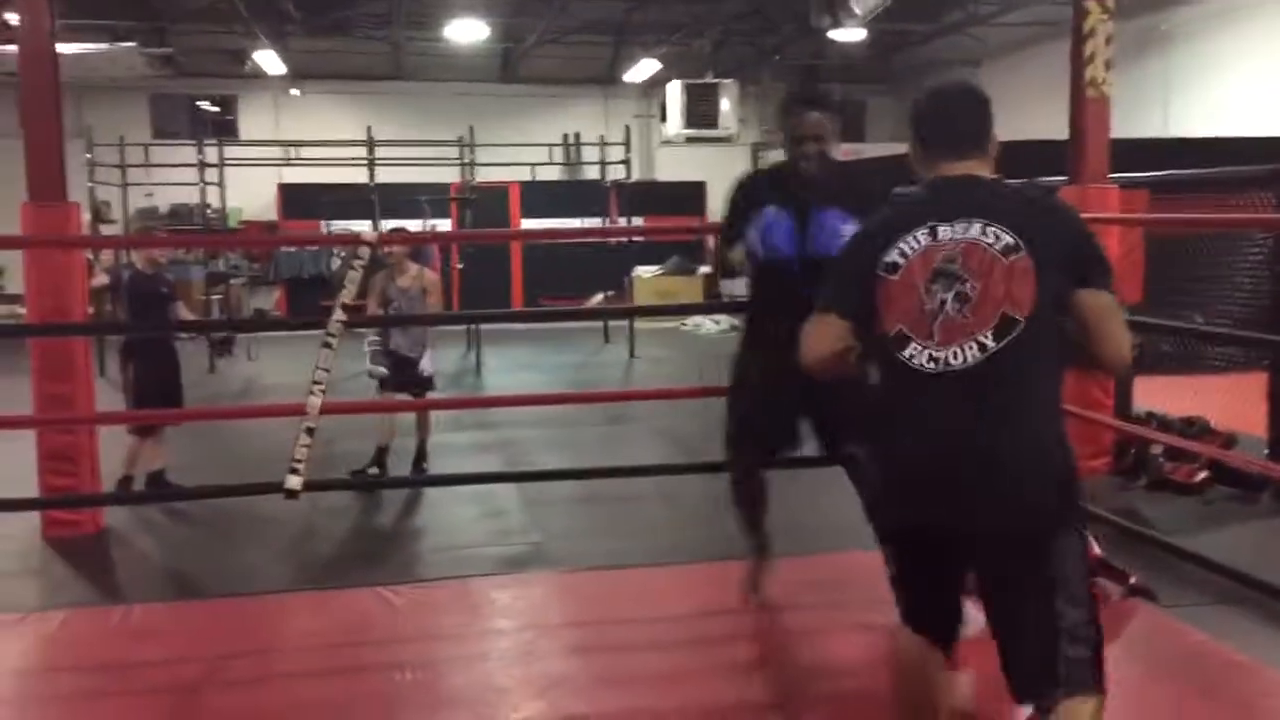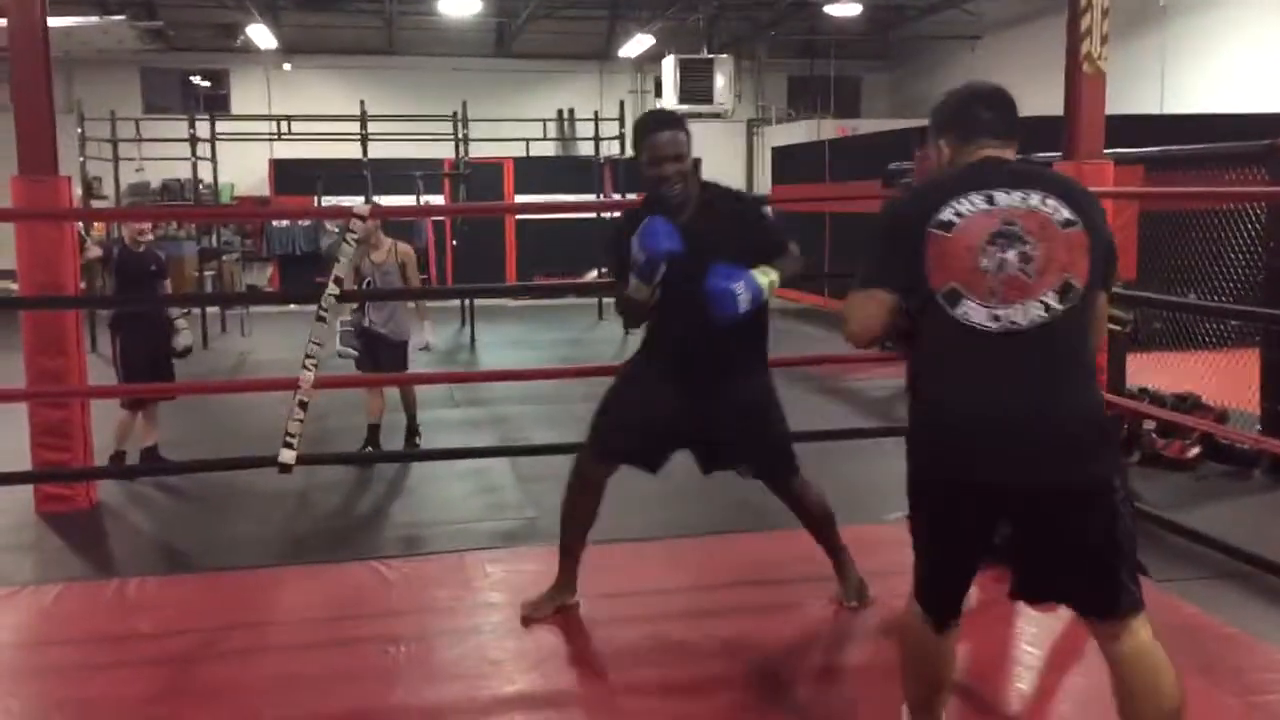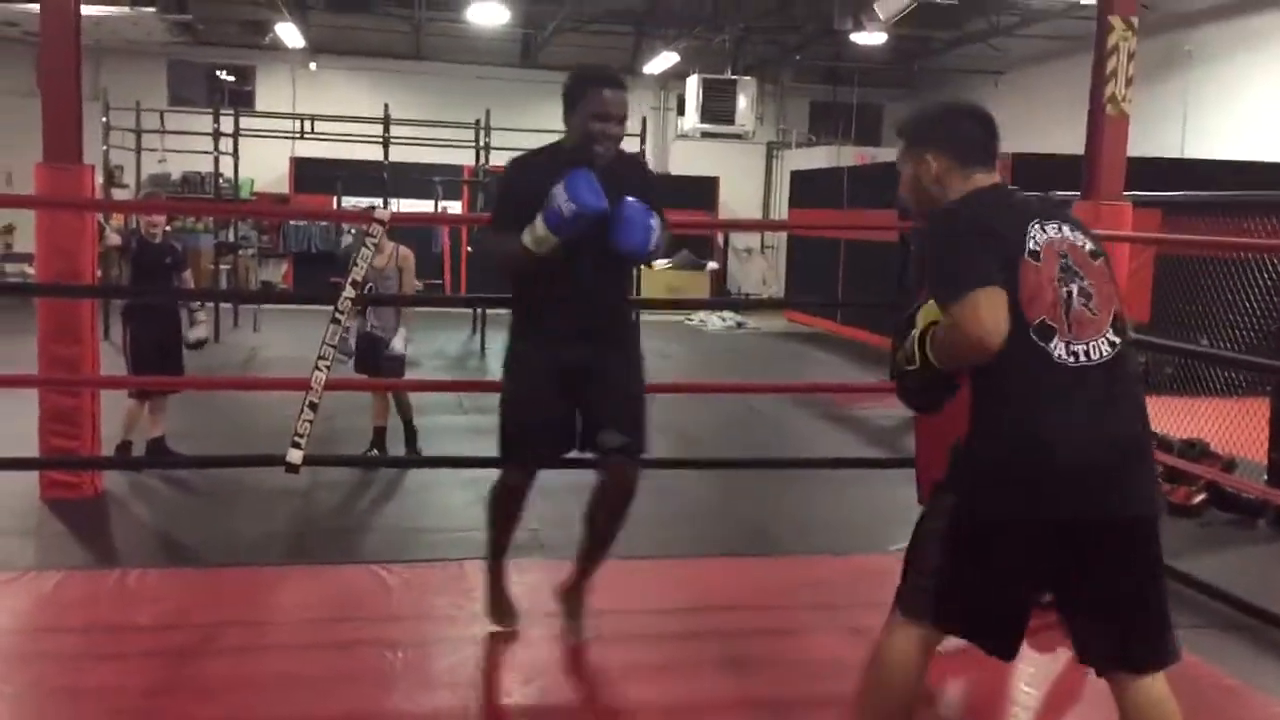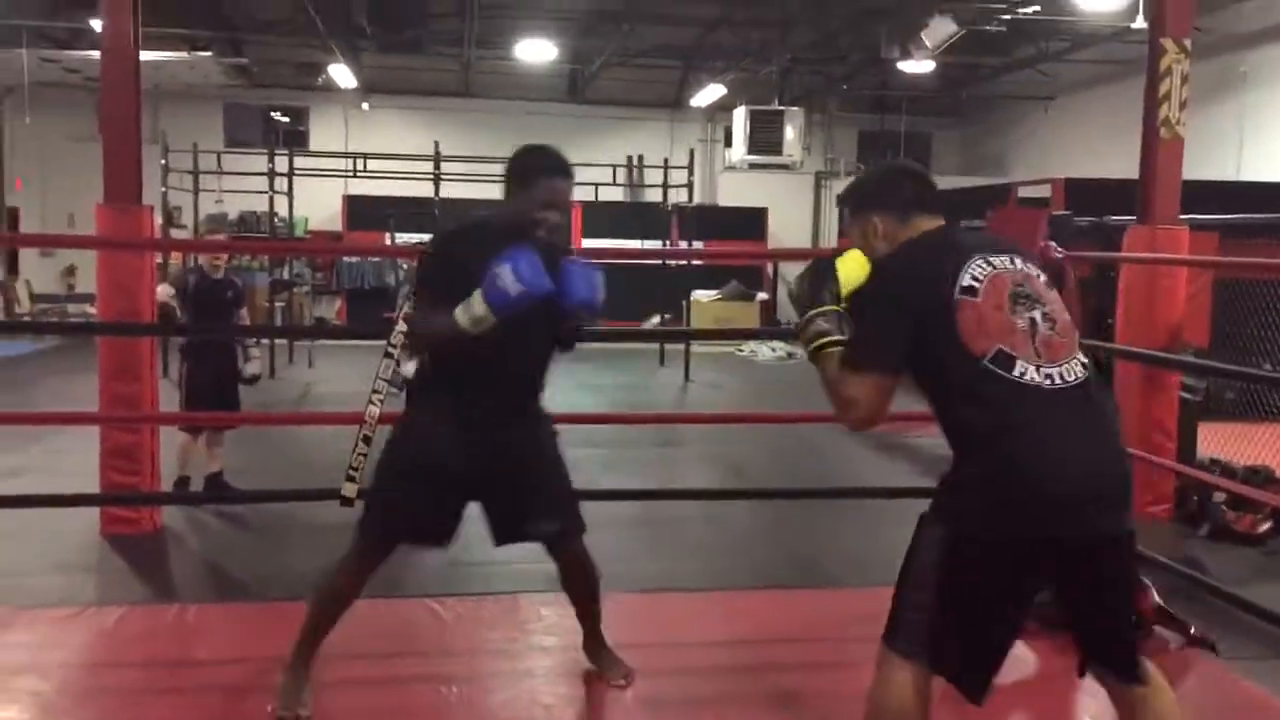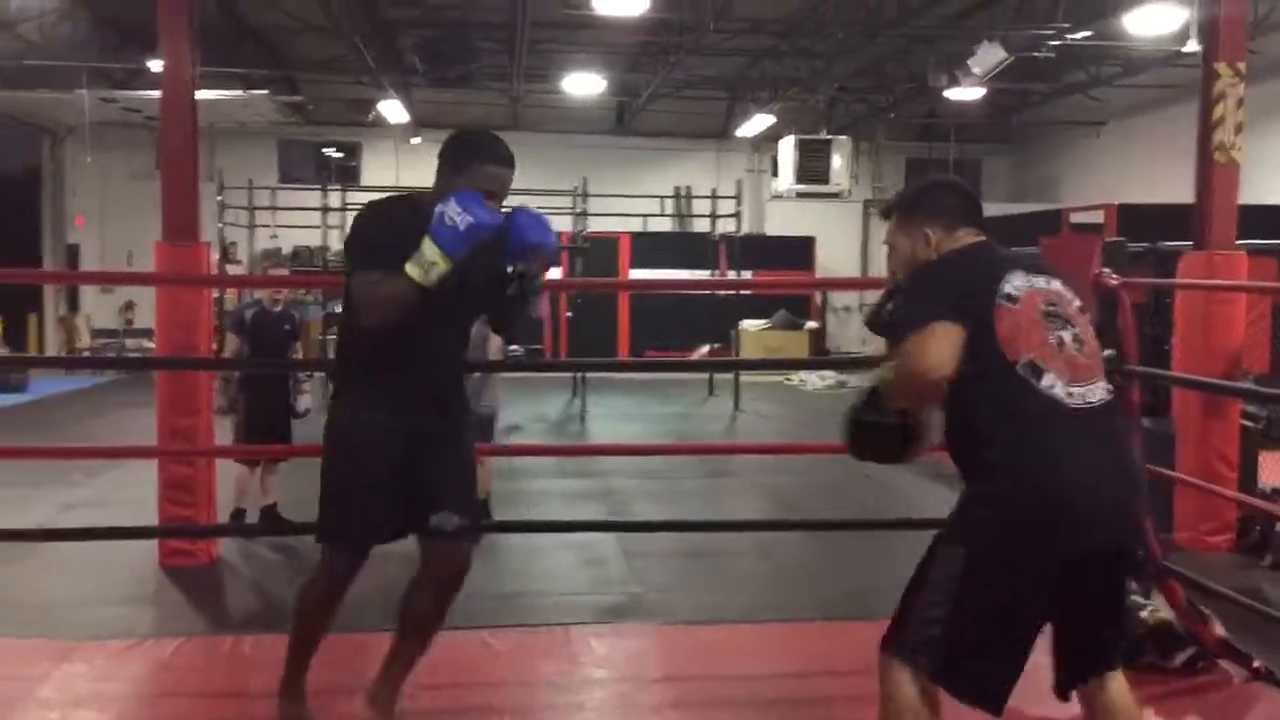
dt=0.3s
person 1, frame 1
left shoulder: (877, 235)
right shoulder: (1052, 222)
left elbow: (819, 353)
right elbow: (1115, 352)
left hip: (911, 474)
right hip: (1022, 476)
left knee: (923, 632)
person 1, frame 2
left shoulder: (919, 207)
right shoulder: (1079, 203)
left elbow: (864, 326)
right elbow: (1091, 337)
left hip: (952, 435)
right hip: (1067, 433)
left knee: (932, 603)
right knee: (1121, 622)
person 1, frame 3
left shoulder: (958, 224)
right shoulder: (1071, 228)
left elbow: (983, 331)
left wrist: (923, 350)
left hip: (1015, 463)
right hip: (1120, 466)
left knee: (914, 622)
right knee: (1138, 667)
person 1, frame 4
left shoulder: (900, 275)
right shoulder: (1013, 258)
left elbow: (859, 408)
left wrist: (820, 330)
left hip: (1005, 487)
right hip: (1100, 476)
left knee: (909, 659)
right knee: (1125, 666)
person 1, frame 5
left shoulder: (942, 277)
right shoulder: (1048, 282)
left elbow: (930, 365)
left wrist: (890, 393)
left hip: (1023, 506)
right hip: (1114, 496)
left knee: (909, 665)
right knee: (1098, 673)
person 2, frame 1
left shoulder: (858, 190)
right shoulder: (756, 190)
right elbow: (728, 259)
right wrist: (749, 251)
right hip: (767, 346)
left knee: (863, 462)
right knee: (745, 462)
right ankle: (759, 548)
person 2, frame 2
left shoulder: (734, 208)
right shoulder: (633, 225)
left elbow: (790, 260)
right elbow: (630, 317)
left wrist: (758, 285)
right wrist: (641, 280)
left hip: (734, 368)
right hip: (661, 367)
left knee: (783, 479)
right knee: (592, 464)
left ankle: (844, 567)
right ankle: (565, 583)
person 2, frame 3
left shoulder: (635, 175)
right shoulder: (527, 174)
left elbow: (650, 241)
right elbow: (504, 261)
left wrist: (645, 240)
right wrist: (548, 227)
left hip: (612, 339)
right hip: (539, 340)
left knee: (621, 471)
right knee: (519, 471)
left ankle: (577, 584)
right ankle: (496, 583)
person 2, frame 4
left shoulder: (553, 259)
right shoulder: (454, 249)
left elbow: (558, 338)
right elbow: (422, 340)
left wrist: (580, 309)
right wrist: (483, 306)
left hip: (515, 420)
right hip: (440, 419)
left knee: (568, 544)
right knee: (371, 548)
left ankle: (596, 647)
right ankle: (298, 669)
person 2, frame 5
left shoulder: (490, 237)
right shoulder: (382, 221)
left elbow: (507, 320)
right elbow: (371, 312)
left wrist: (530, 273)
right wrist: (436, 255)
left hip: (443, 409)
right hip: (370, 408)
left knee: (450, 556)
right knee: (341, 559)
person 3, frame 1
left shoulder: (164, 280)
right shoulder: (124, 276)
left elbow: (180, 313)
right elbow: (96, 280)
left hip: (164, 352)
right hip: (137, 354)
left knee: (159, 420)
right knee: (142, 424)
left ankle: (156, 476)
right ankle: (125, 481)
person 3, frame 2
left shoulder: (156, 257)
right shoulder: (113, 251)
left elbow: (166, 293)
right elbow: (90, 251)
left wrist: (179, 324)
left hip: (156, 328)
right hip: (126, 330)
left knee: (153, 396)
right knee: (133, 399)
left ankle: (149, 452)
right ankle: (117, 458)
person 3, frame 3
left shoulder: (174, 248)
right shoulder: (130, 241)
left elbow: (186, 284)
right elbow: (109, 239)
left wrist: (198, 317)
left hip: (169, 320)
right hip: (138, 320)
left knee: (163, 387)
right knee: (141, 389)
left ankle: (156, 443)
right ankle: (124, 446)
person 3, frame 4
left shoulder: (234, 284)
right shoulder: (188, 278)
left elbow: (242, 319)
right elbow: (160, 294)
left wrist: (252, 353)
right wrist: (164, 298)
left hip: (226, 357)
right hip: (196, 358)
left knee: (220, 424)
right knee: (193, 424)
left ankle: (214, 480)
right ankle: (182, 482)
person 3, frame 5
left shoulder: (292, 318)
right shoulder: (245, 313)
right elbow: (230, 354)
left hip: (280, 391)
right hip: (252, 390)
left knee: (273, 456)
right knee: (248, 457)
left ankle: (269, 510)
right ankle: (238, 514)
person 4, frame 1
left shoulder: (427, 278)
right shoulder: (380, 279)
right elbow: (371, 314)
left wrist: (429, 354)
right wrist: (373, 345)
left hip: (418, 351)
right hip: (391, 349)
left ankle: (421, 456)
right ankle: (378, 462)
person 4, frame 2
left shoulder: (402, 251)
right shoulder: (357, 255)
left elbow: (416, 289)
left wrist: (425, 325)
right wrist: (346, 326)
left hip: (395, 328)
right hip: (366, 327)
left knee: (401, 381)
right knee: (372, 382)
left ankle: (412, 428)
right ankle: (372, 440)
person 4, frame 3
left shoulder: (403, 255)
left elbow: (408, 297)
left wrist: (401, 333)
right wrist: (349, 329)
left hip: (391, 333)
right hip: (368, 331)
left knee: (395, 386)
right knee: (377, 387)
left ankle: (410, 433)
right ankle: (378, 443)
person 4, frame 4
left shoulder: (445, 292)
right shoulder: (409, 292)
left elbow: (446, 334)
right elbow: (403, 330)
left wrist: (417, 362)
right wrist: (402, 362)
left hip: (439, 367)
right hip: (417, 367)
left knee: (439, 422)
right knee: (426, 420)
right ankle: (432, 470)
person 4, frame 5
left shoulder: (490, 324)
left elbow: (493, 357)
left wrist: (477, 370)
left hip: (482, 397)
right hip: (465, 393)
left knee: (479, 453)
left ankle: (482, 509)
right ankle: (481, 505)
